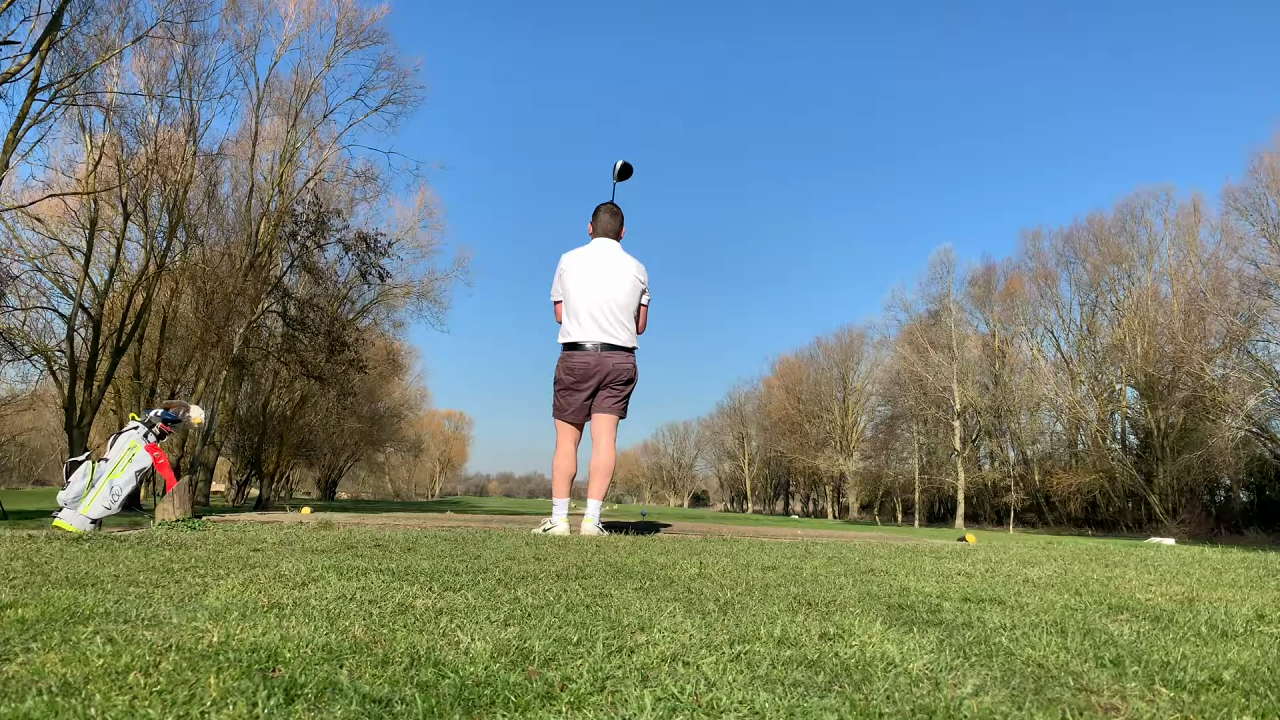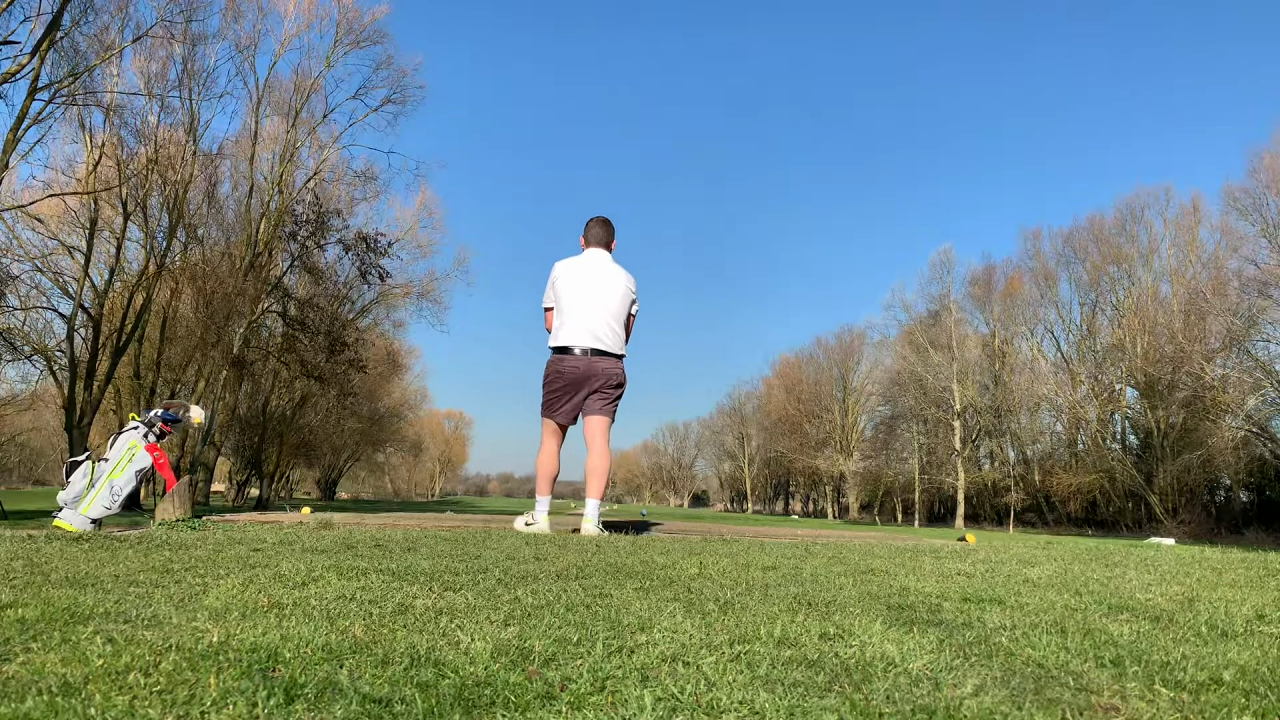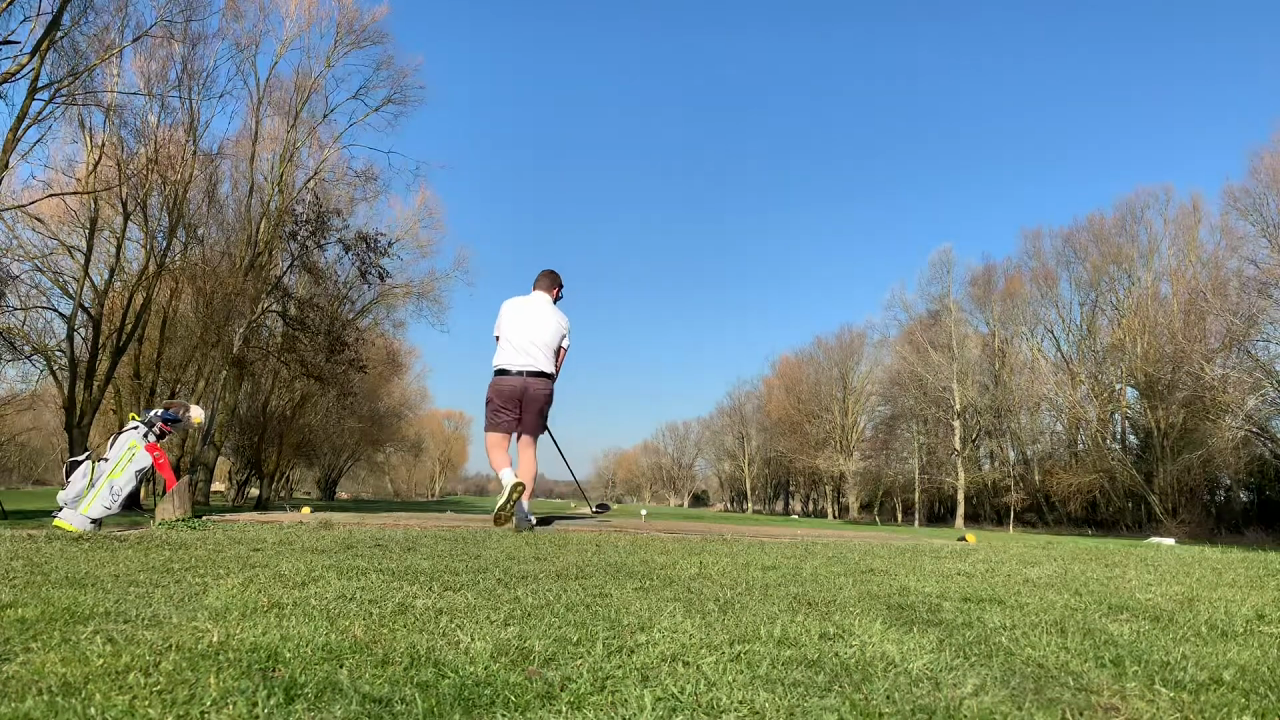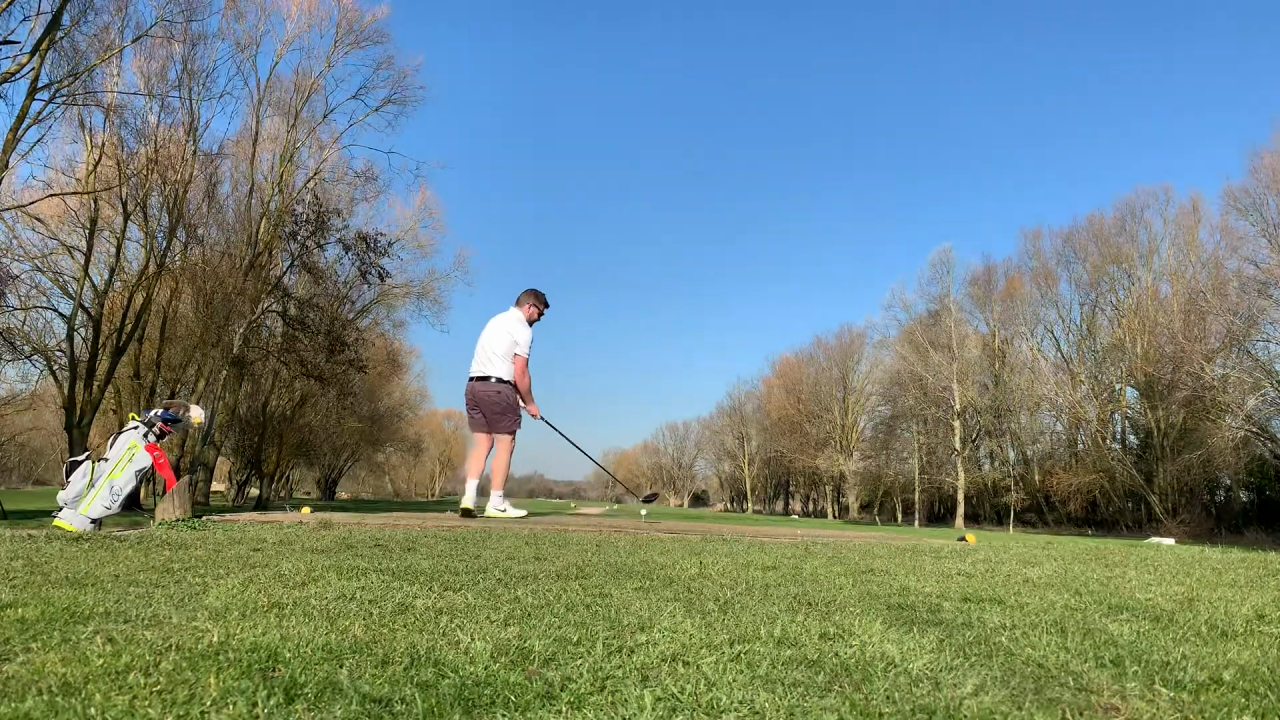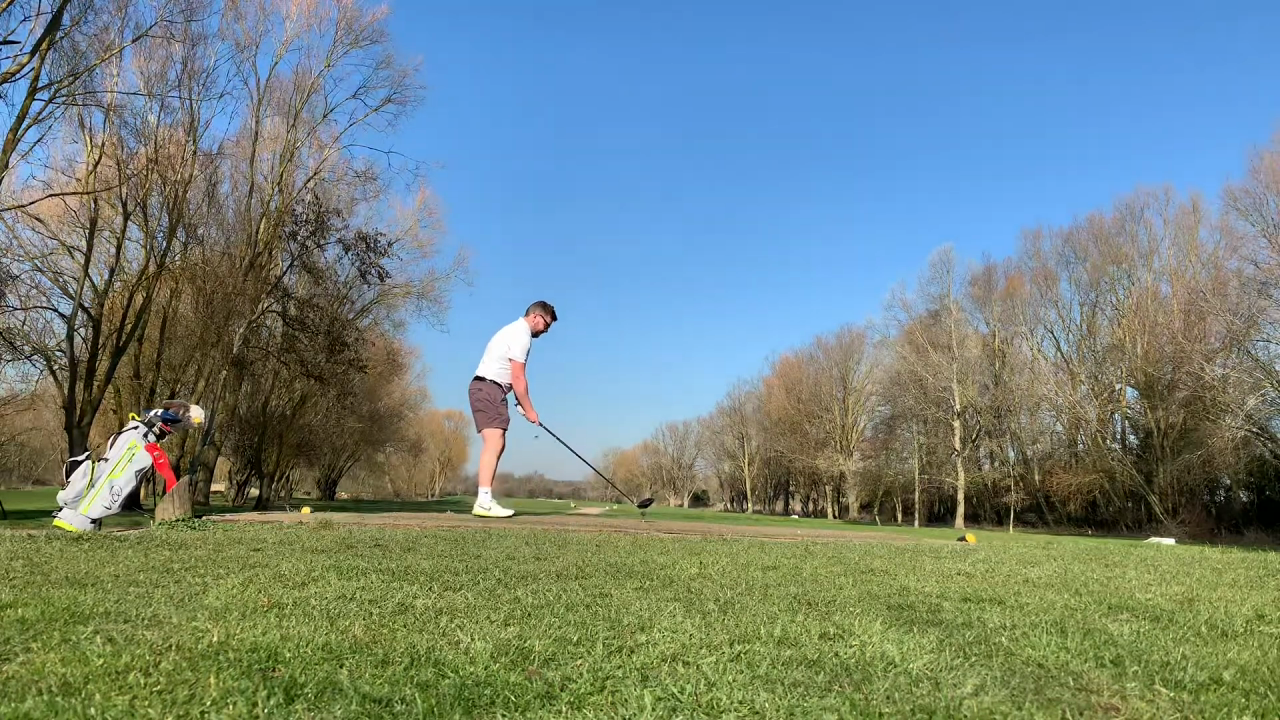
dt=1s
person 1, frame 1
left shoulder: (569, 260)
right shoulder: (636, 269)
left elbow: (560, 314)
right elbow: (640, 325)
left hip: (576, 357)
right hip: (620, 360)
left knee: (567, 440)
right knee: (604, 439)
left ankle: (559, 518)
right ankle: (592, 519)
person 1, frame 2
left shoulder: (561, 268)
right shoulder: (626, 279)
left elbow: (550, 323)
left hip: (565, 361)
right hip: (608, 366)
left knee: (551, 441)
right knee: (598, 442)
left ankle: (540, 516)
right ankle: (591, 519)
person 1, frame 3
left shoulder: (508, 305)
right shoulder: (560, 319)
right elbow: (557, 364)
left hip: (505, 381)
right hip: (540, 384)
left knee: (496, 446)
right knee: (527, 450)
left ankle: (510, 482)
right ankle: (521, 513)
person 1, frame 4
left shoulder: (497, 320)
right shoulder: (522, 330)
right elbow: (520, 374)
left wrist: (518, 397)
right wrist: (530, 403)
left hip: (474, 386)
right hip: (497, 389)
left knee: (481, 445)
right knee: (505, 445)
left ankle: (469, 496)
right ankle: (496, 503)
person 1, frame 5
left shoulder: (515, 330)
right shoulder: (521, 335)
right elbow: (518, 378)
left wrist: (522, 405)
right wrist: (529, 410)
left hip: (486, 389)
right hip: (488, 389)
left knee: (496, 444)
right knee: (494, 442)
left ankle: (483, 499)
right ankle: (484, 502)
